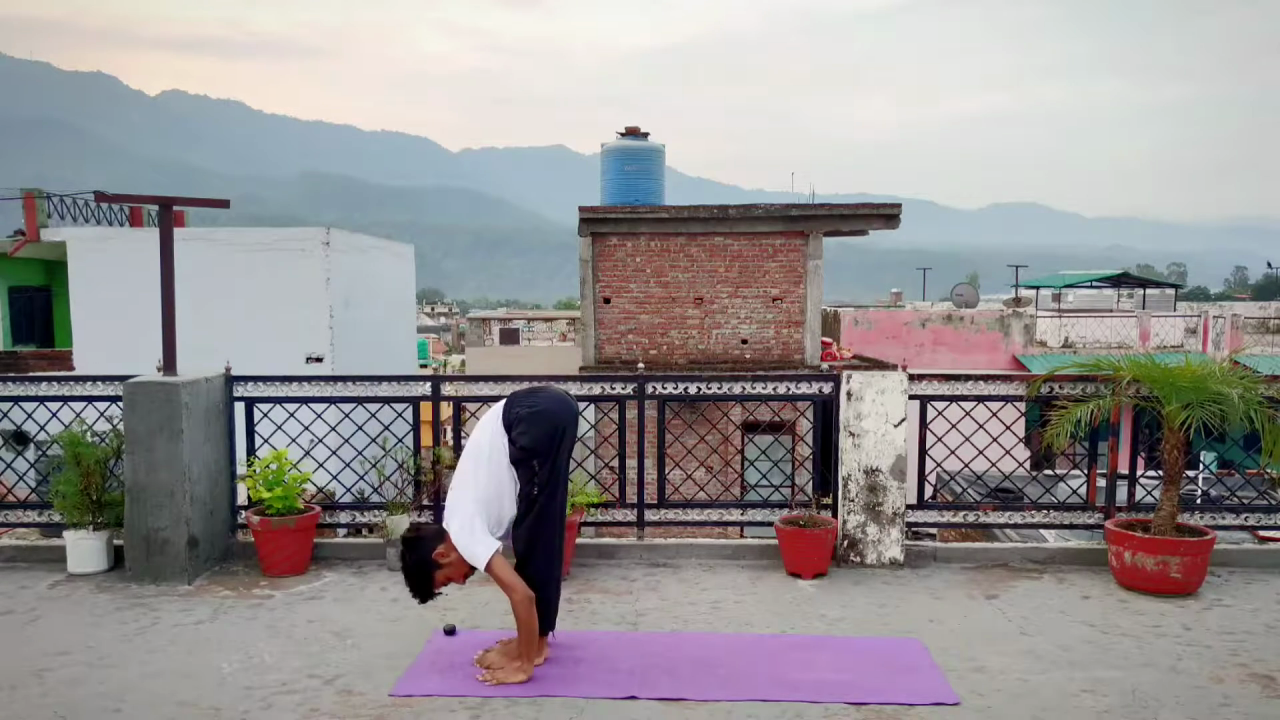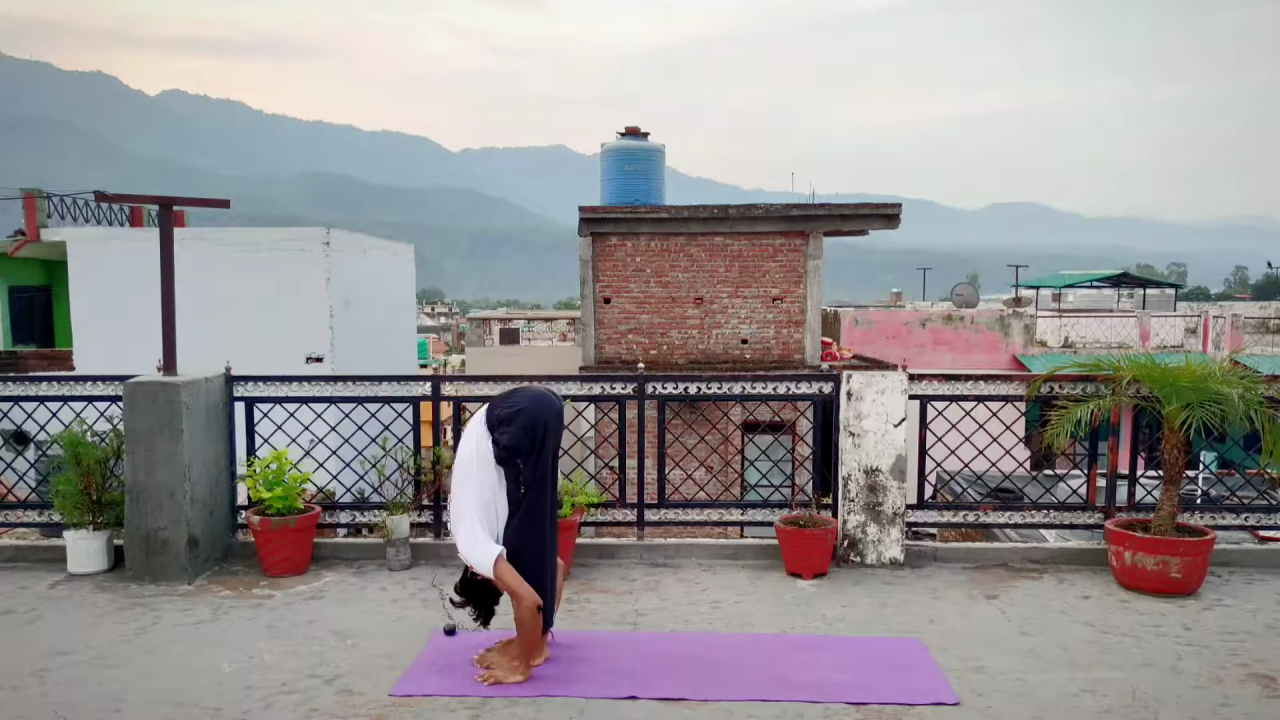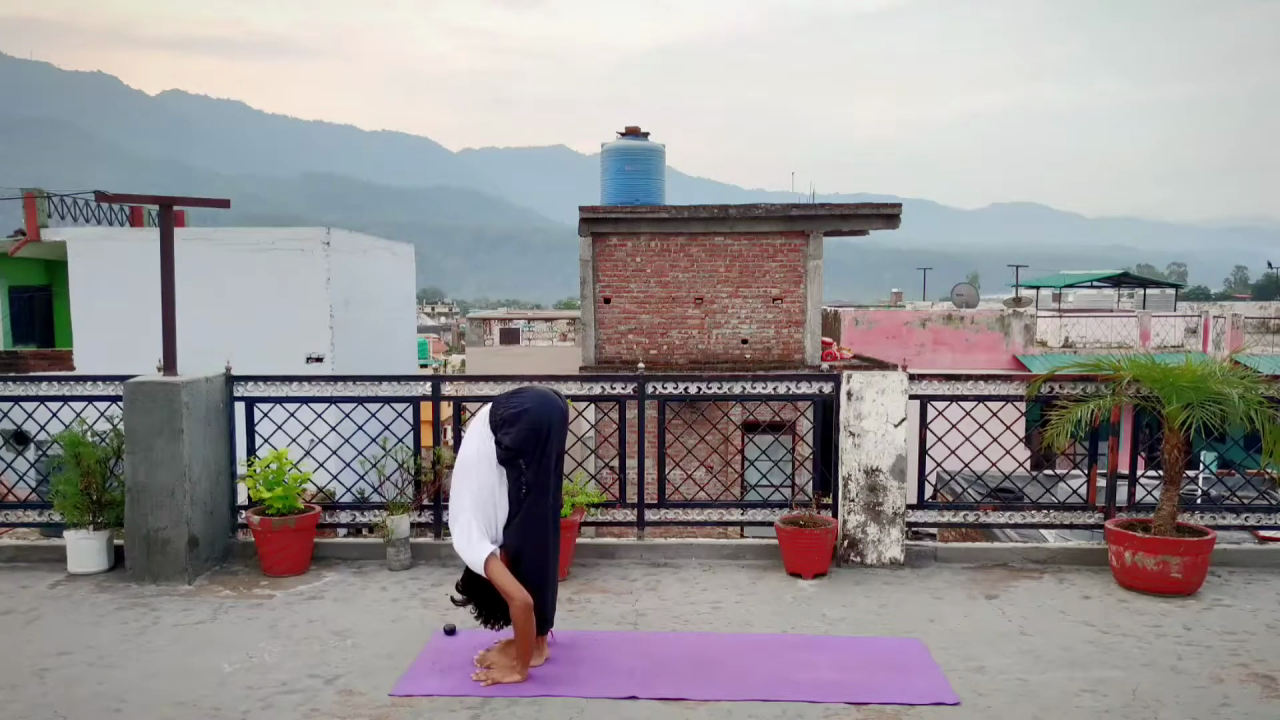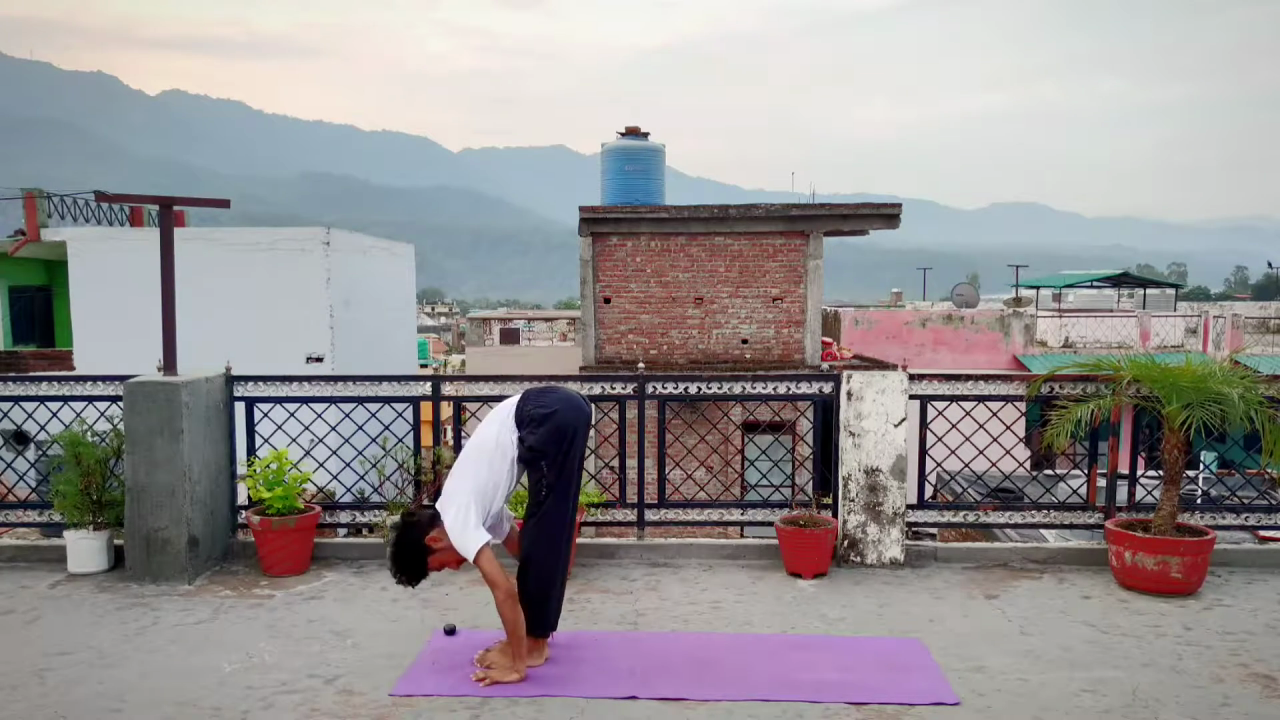
dt=0.5s
person 1, frame 1
left shoulder: (462, 530)
right shoulder: (470, 520)
left elbow: (521, 594)
left wrist: (525, 664)
left hip: (540, 417)
right hip: (549, 409)
left knee: (531, 536)
right knee: (538, 535)
left ankle: (533, 646)
right ankle: (534, 640)
person 1, frame 2
left shoulder: (472, 545)
left elbow: (528, 601)
left hip: (523, 416)
right hip: (536, 408)
left knee: (525, 536)
right knee: (534, 533)
left ankle: (535, 646)
right ankle: (536, 640)
person 1, frame 3
left shoulder: (468, 541)
left elbow: (521, 601)
left wrist: (520, 667)
left hip: (528, 417)
right hip: (542, 408)
left knee: (525, 537)
right knee: (536, 533)
left ankle: (534, 647)
right ankle: (533, 640)
person 1, frame 4
left shoulder: (457, 520)
right shoulder: (464, 510)
left elbow: (505, 591)
right elbow: (520, 546)
left wrist: (516, 665)
left hip: (551, 416)
right hip: (554, 409)
left knee: (543, 535)
right knee: (546, 533)
left ankle: (533, 646)
right ankle: (532, 638)
